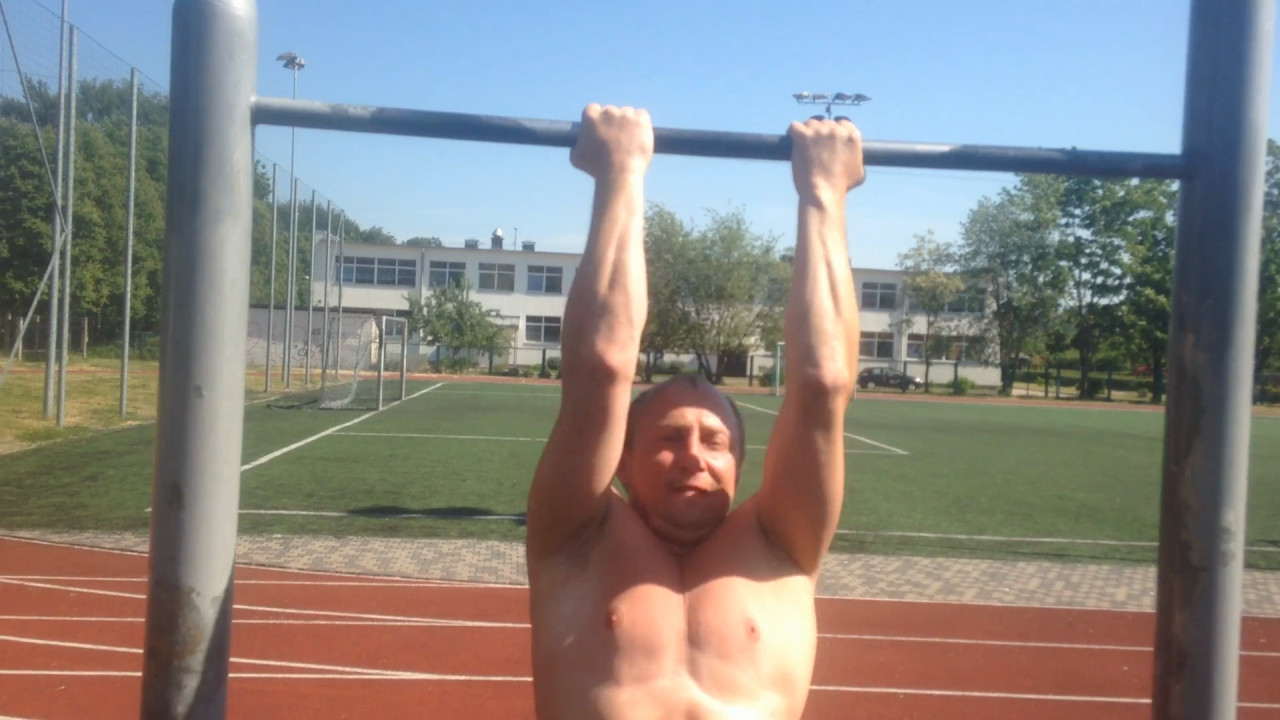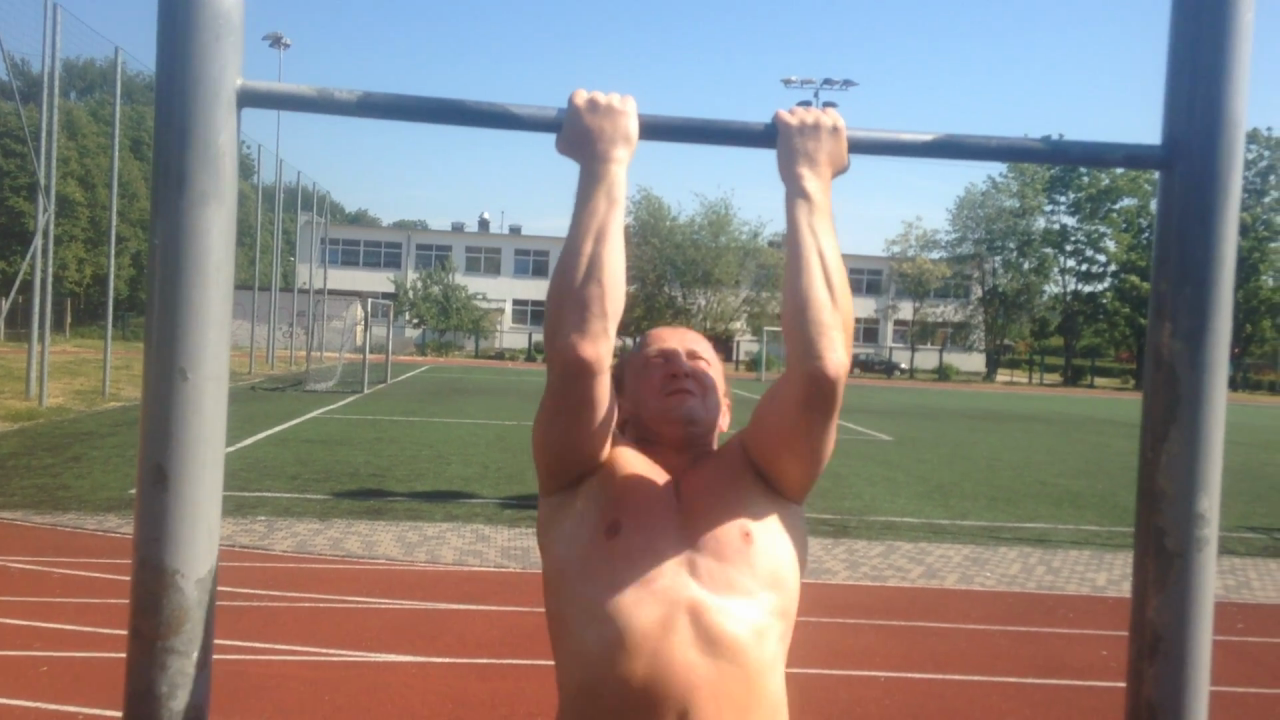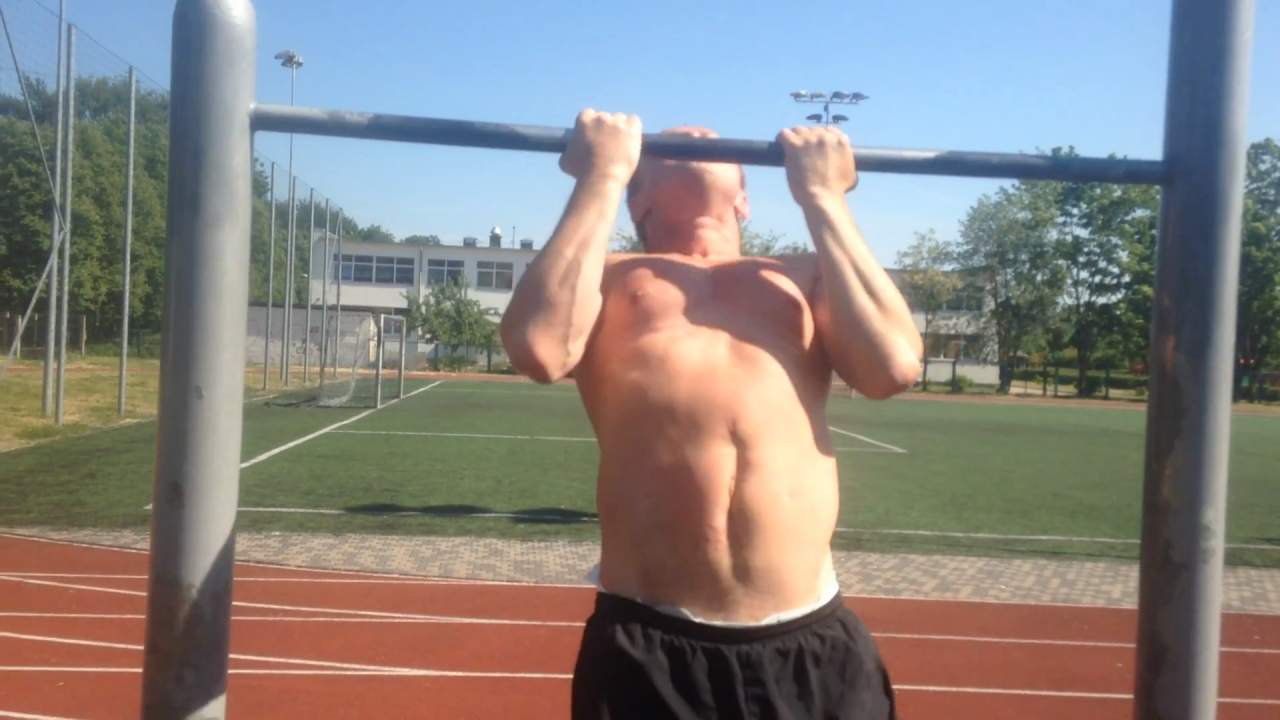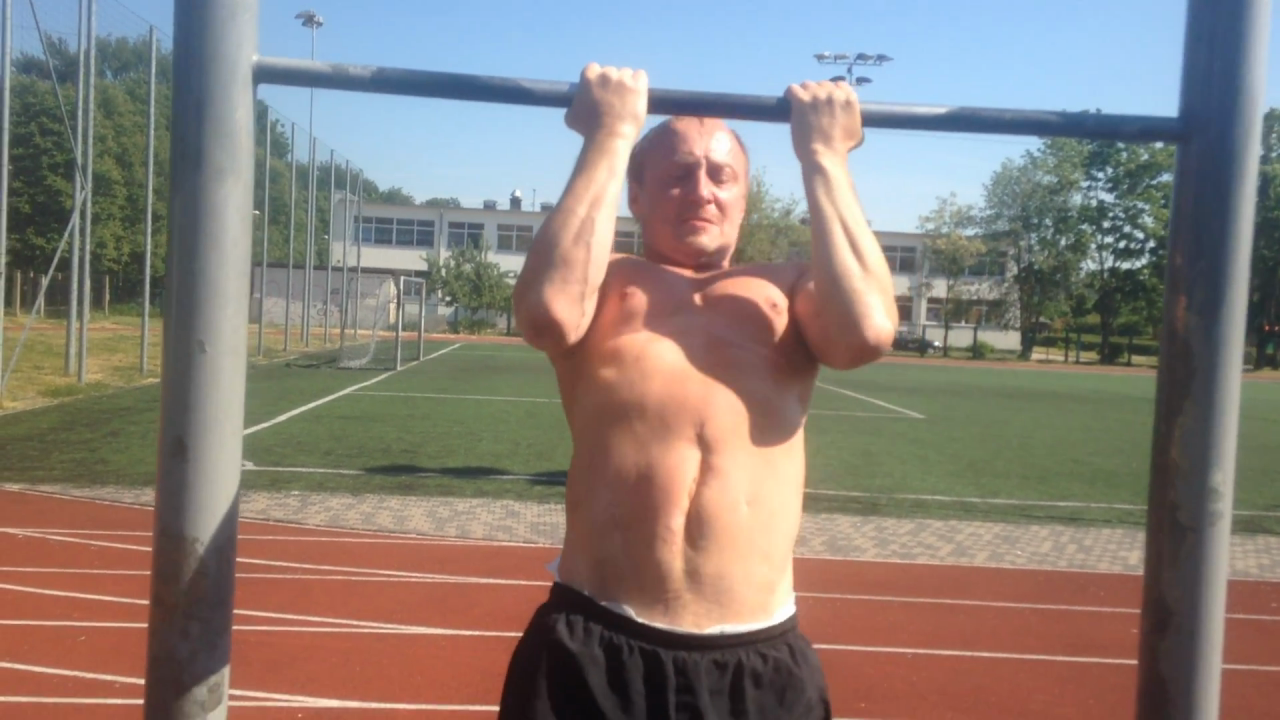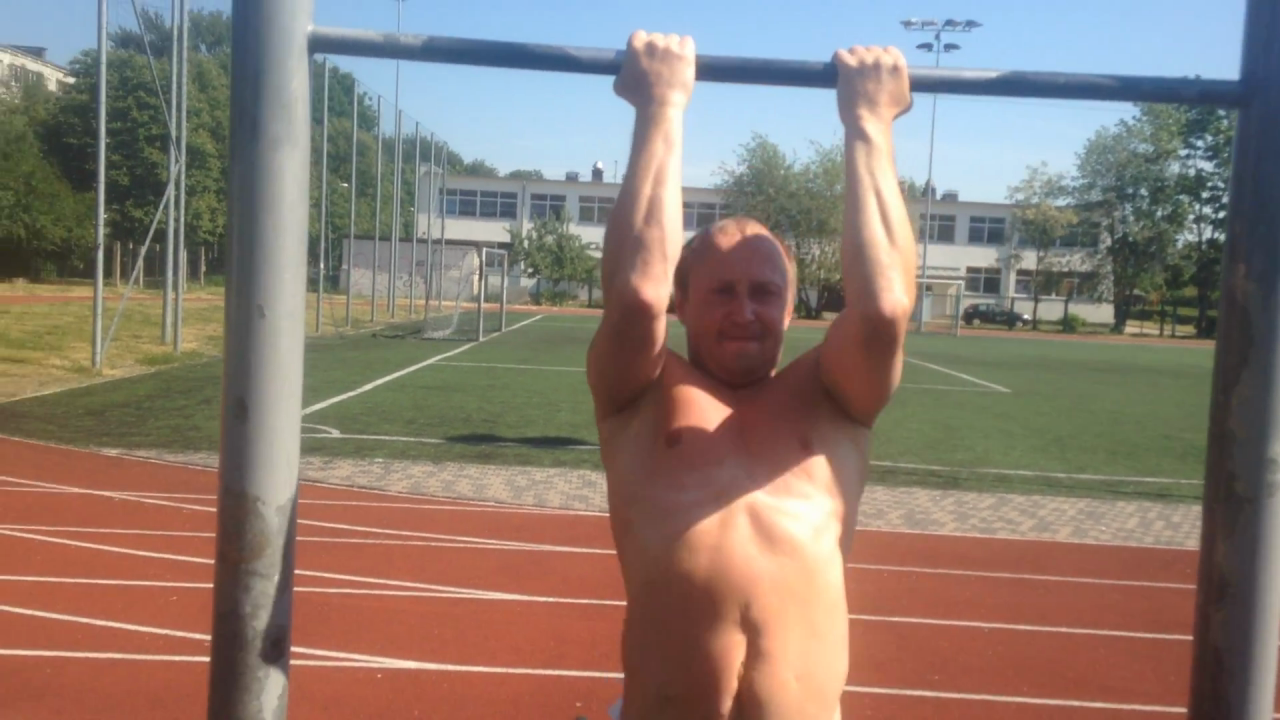
dt=0.7s
person 1, frame 1
left shoulder: (775, 559)
right shoulder: (582, 552)
left elbow: (823, 380)
right elbow: (604, 368)
left wrist: (823, 189)
right wrist: (621, 175)
person 1, frame 2
left shoulder: (759, 486)
right shoulder: (587, 484)
left elbow: (823, 365)
right elbow: (581, 352)
left wrist: (808, 181)
right wrist: (605, 165)
person 1, frame 3
left shoulder: (805, 277)
right shoulder: (605, 282)
left elbow: (894, 366)
right elbow: (538, 349)
left wrist: (823, 195)
right wrist: (602, 173)
right hip: (646, 651)
person 1, frame 4
left shoulder: (787, 291)
right shoulder: (602, 283)
left elbow: (868, 330)
right elbow: (547, 311)
left wrist: (823, 153)
right wrist: (609, 135)
right hip: (593, 652)
person 1, frame 5
left shoulder: (828, 404)
right shoulder: (644, 402)
left elbow: (885, 305)
right elbow: (639, 292)
left wrist: (869, 123)
right wrist: (662, 106)
